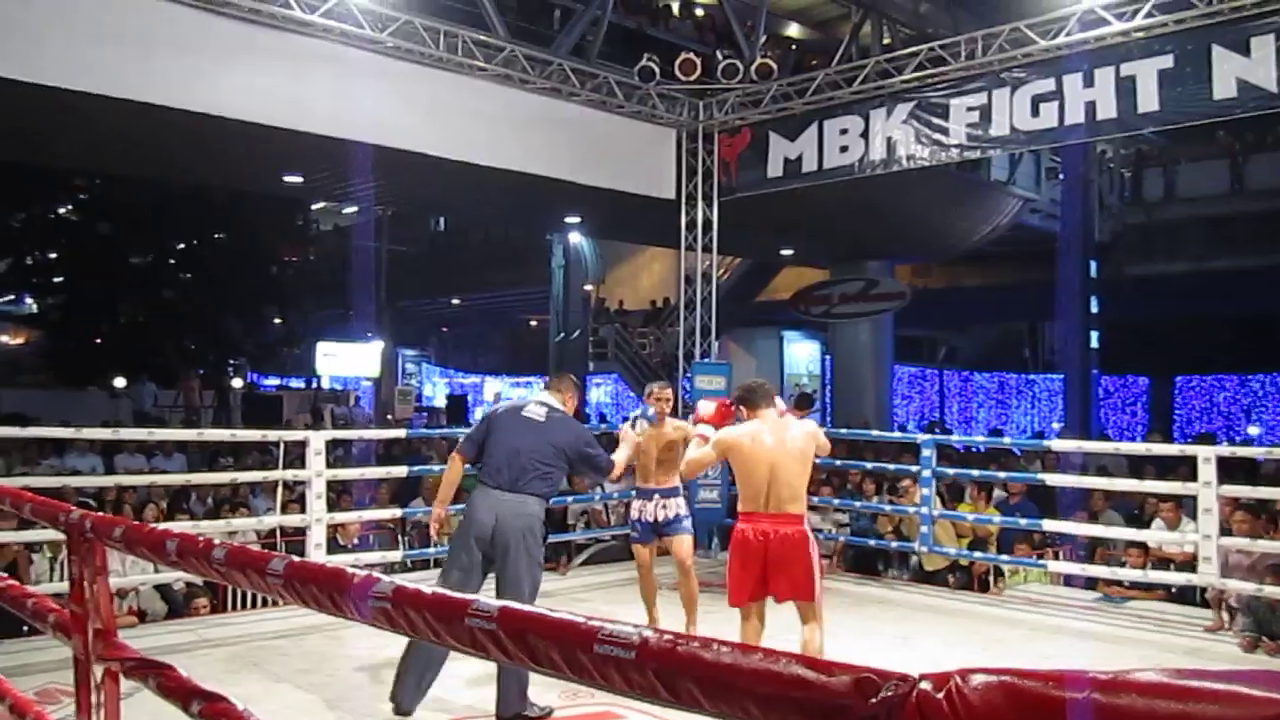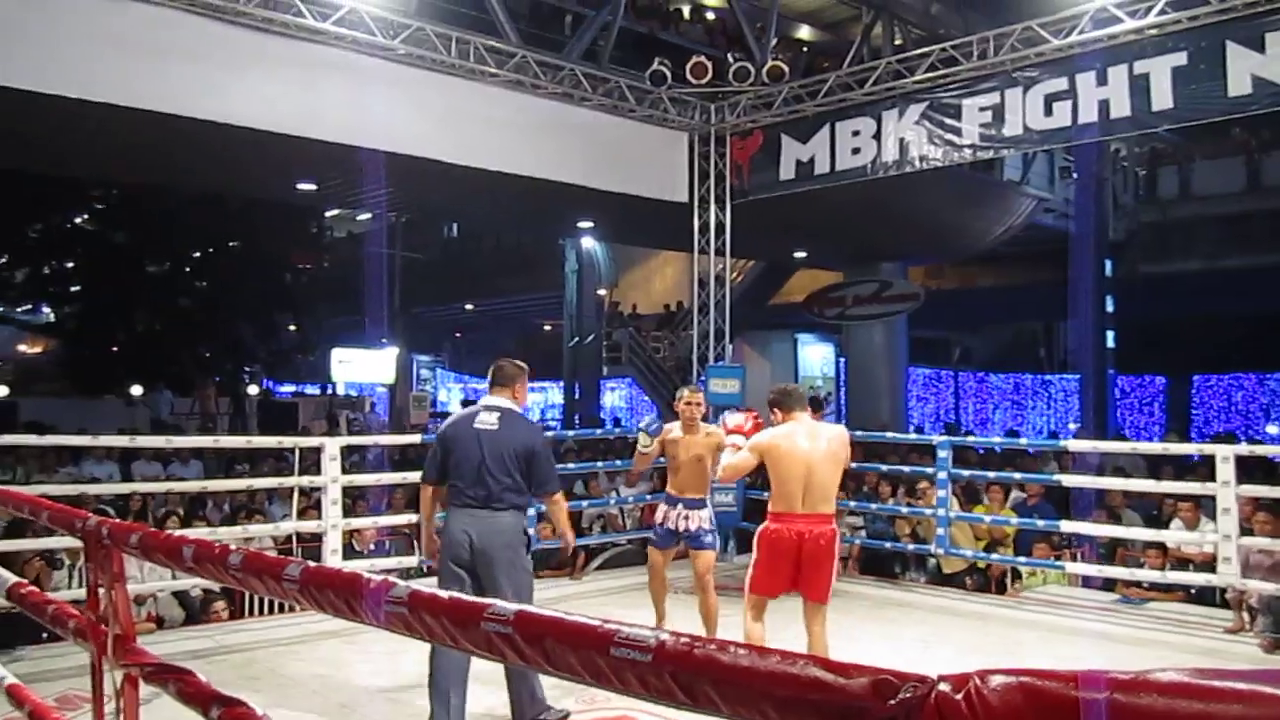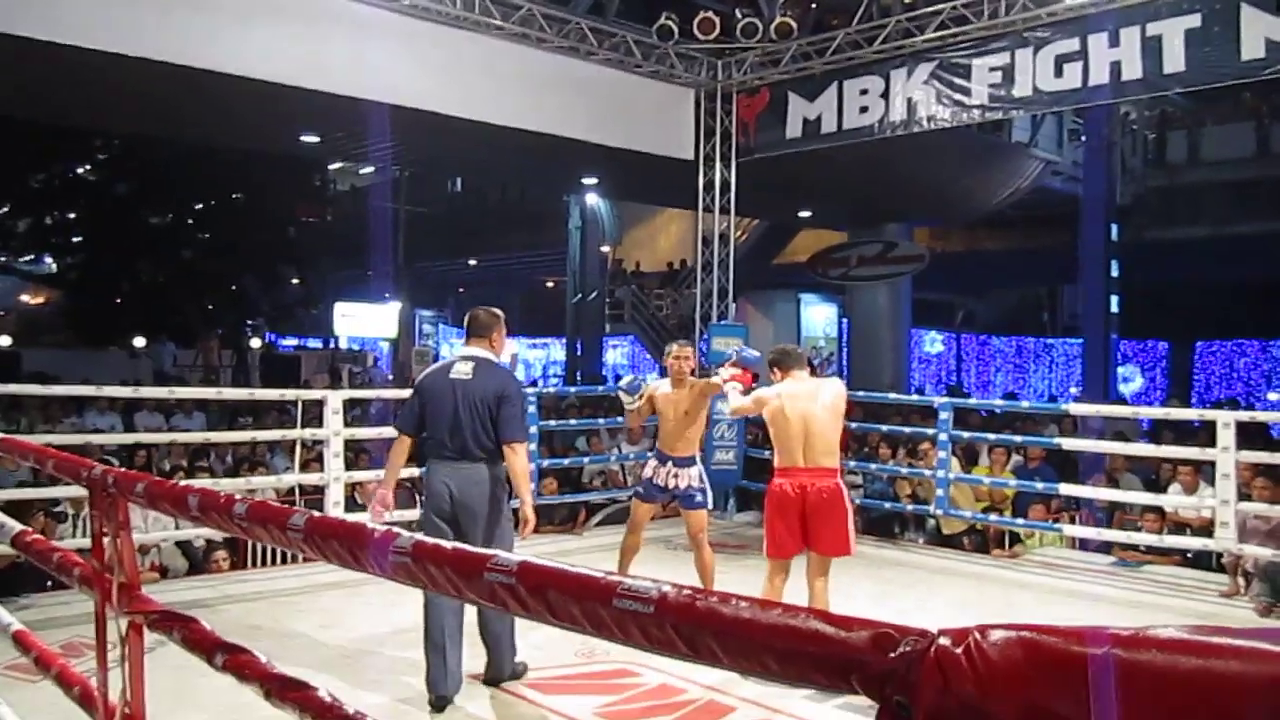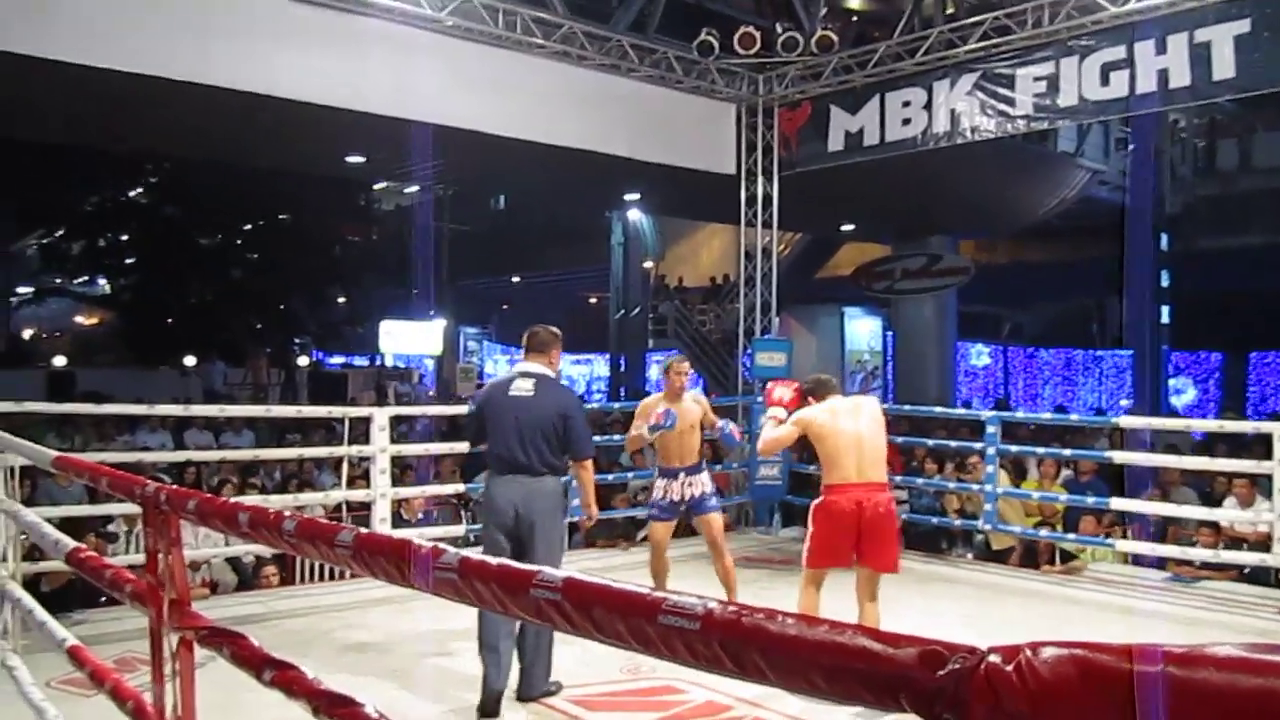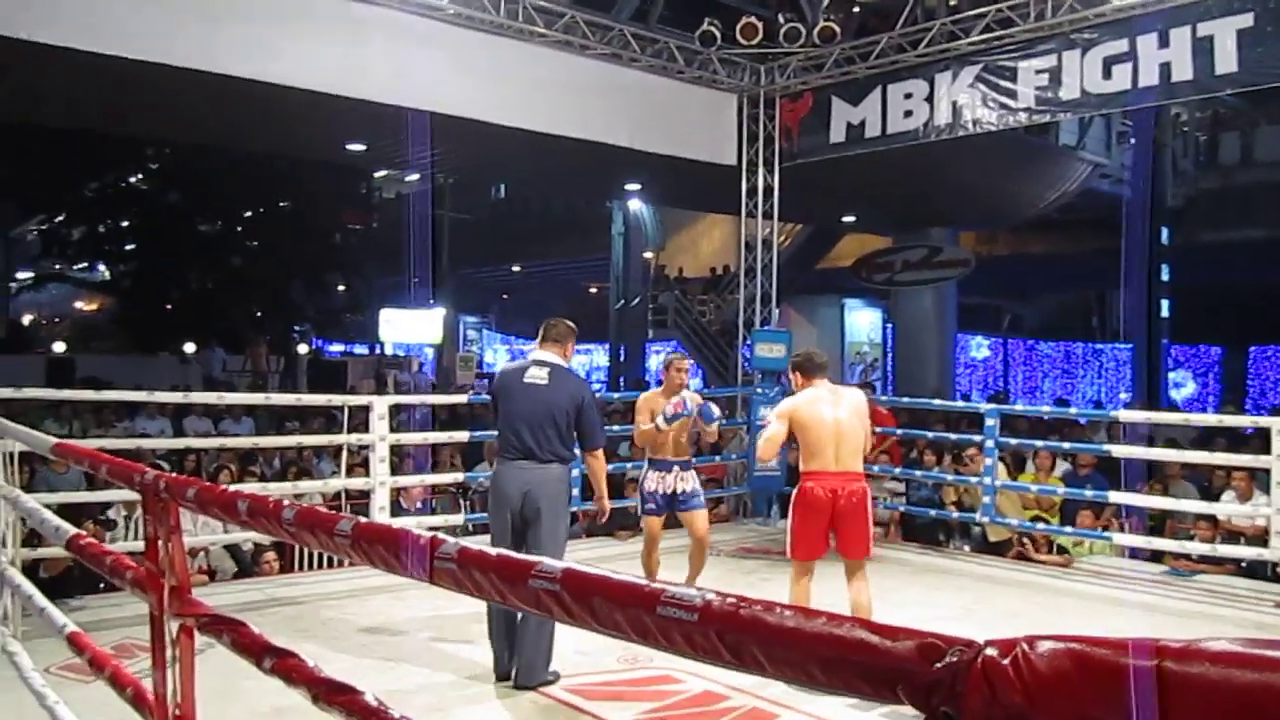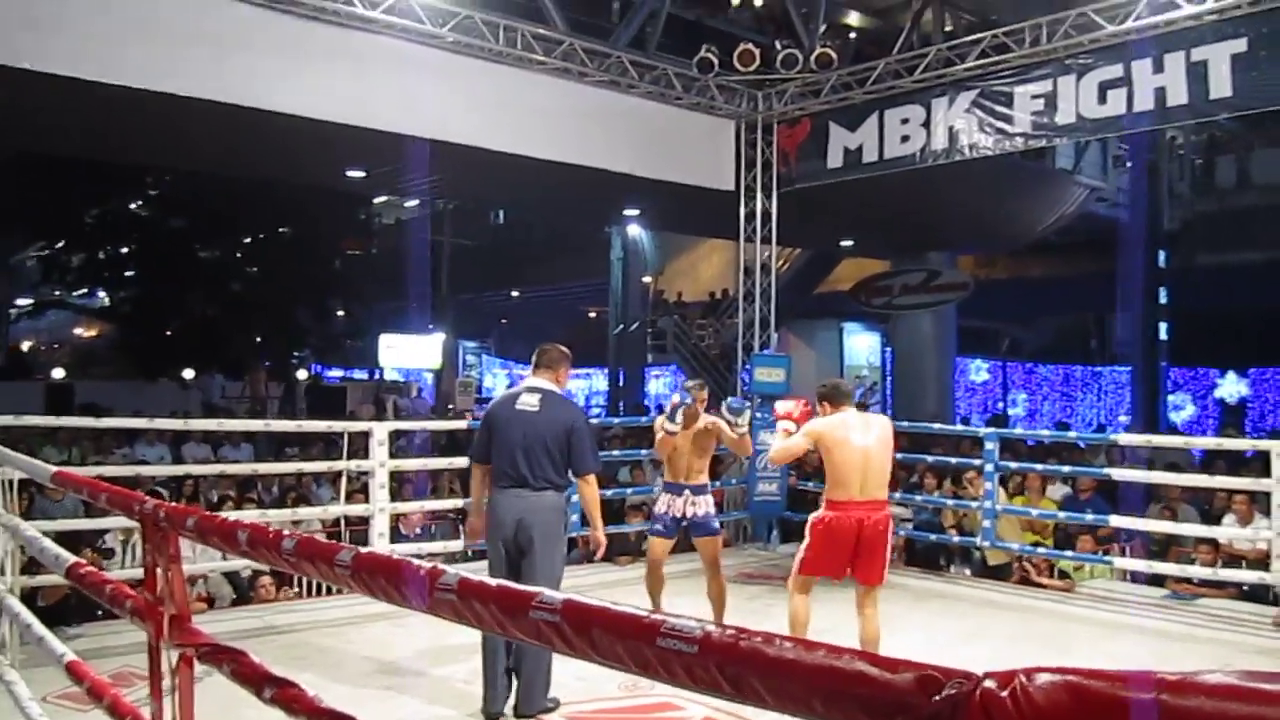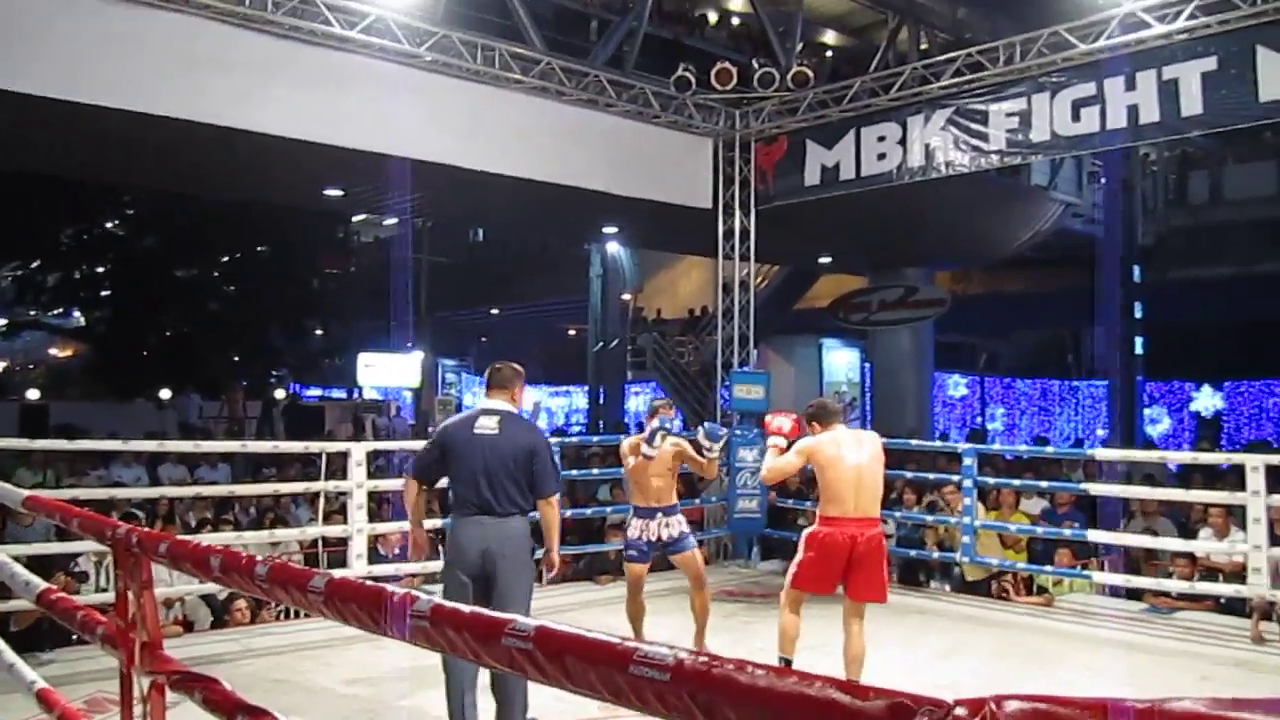
dt=0.4s
person 1, frame 1
left shoulder: (501, 412)
right shoulder: (573, 432)
left elbow: (459, 457)
right elbow: (610, 470)
left wrist: (441, 504)
right wrist: (628, 445)
left hip: (481, 506)
right hip: (523, 516)
person 1, frame 2
left shoulder: (453, 425)
right shoulder: (529, 433)
left elbow: (430, 486)
right elbow: (550, 496)
left wrist: (428, 532)
right wrist: (566, 532)
left hip: (458, 527)
right hip: (503, 530)
person 1, frame 3
left shoulder: (430, 378)
right shoulder: (503, 381)
left elbow: (404, 439)
right elbow: (513, 449)
left wrist: (387, 487)
right wrist: (525, 500)
left hip: (438, 478)
right hip: (482, 481)
left ankle: (441, 684)
right ankle: (502, 663)
person 1, frame 4
left shoulder: (490, 393)
right shoulder: (564, 397)
right elbow: (581, 462)
right wrist: (589, 502)
left hip: (498, 491)
right hip: (543, 494)
left ankle: (494, 679)
right ankle: (533, 682)
person 1, frame 5
left shoulder: (504, 377)
right shoulder: (577, 387)
right elbow: (592, 451)
right wrist: (601, 494)
left hip: (506, 476)
right hip: (550, 481)
left ankle: (502, 662)
right ankle: (531, 670)
person 1, frame 6
left shoulder: (498, 406)
right shoulder: (570, 413)
left elbow: (480, 466)
right elbow: (587, 477)
left wrist: (477, 514)
right wrist: (597, 526)
left hip: (502, 506)
right hip: (546, 509)
person 1, frame 7
left shoulder: (452, 429)
right shoulder: (530, 434)
left elbow: (414, 483)
right elbow: (547, 501)
left wrist: (416, 529)
right wrist: (552, 547)
left hip: (464, 533)
right hip: (510, 535)
person 2, frame 1
left shoulder: (732, 436)
right shoulder: (807, 430)
left elbow: (688, 469)
right elbow: (825, 449)
left wrist: (701, 430)
left hip: (749, 531)
right hip: (792, 532)
left knee: (751, 621)
right knee: (811, 619)
person 2, frame 2
left shoulder: (768, 438)
right shoulder: (839, 435)
left elbow: (724, 474)
left wrist: (734, 440)
left hip: (780, 530)
right hip: (822, 531)
left knee: (754, 609)
right knee: (816, 621)
person 2, frame 3
left shoulder: (766, 396)
right shoulder: (836, 388)
left elbow: (736, 407)
left wrist: (731, 383)
left hip: (786, 486)
right hip: (827, 486)
left knee: (776, 574)
right knee: (818, 577)
person 2, frame 4
left shoulder: (809, 415)
right shoulder: (872, 403)
left elbow: (764, 448)
left wrist: (775, 413)
left hip: (837, 501)
right hip: (879, 500)
left knee: (811, 581)
right knee: (868, 593)
person 2, frame 5
left shoulder: (791, 405)
right shoulder: (858, 397)
left elbow: (764, 454)
left wrist: (773, 426)
left hip: (814, 489)
right hip: (854, 488)
left knee: (801, 575)
right knee: (856, 575)
person 2, frame 6
left shoulder: (822, 426)
right shoulder: (884, 423)
left elbow: (775, 456)
left wrist: (784, 425)
left hip: (837, 516)
right hip: (877, 516)
left knee: (798, 585)
right knee: (867, 605)
person 2, frame 7
left shoulder: (813, 445)
right shoulder: (874, 440)
left elbow: (767, 476)
left wrist: (775, 444)
left hip: (831, 532)
right hip: (869, 533)
left knee: (790, 600)
right knee: (854, 620)
person 3, frame 1
left shoulder: (681, 428)
right shoulder: (634, 427)
right wrist: (634, 432)
left hip: (673, 500)
right hip: (643, 501)
left knee: (685, 564)
right knee: (644, 568)
left ankle: (691, 627)
right ankle: (653, 619)
person 3, frame 2
left shoulder: (714, 436)
right shoulder: (665, 432)
right elbow: (640, 466)
right wrist: (645, 445)
left hip: (699, 511)
right hip: (669, 507)
left knee: (704, 581)
right knee: (655, 570)
left ankle: (711, 641)
right ankle: (660, 618)
person 3, frame 3
left shoulder: (701, 387)
right shoulder: (654, 389)
left elbow: (725, 386)
right elbow: (634, 423)
right wrist: (630, 402)
left hip: (688, 468)
right hip: (658, 464)
left knee: (698, 538)
right knee: (634, 526)
right ankle: (620, 578)
person 3, frame 4
left shoulder: (699, 402)
right shoulder: (649, 405)
left elbow: (716, 428)
right elbow: (630, 444)
left wrist: (726, 434)
right wrist: (650, 429)
left hip: (698, 478)
right hip: (666, 480)
left knee: (718, 544)
right knee: (657, 547)
left ankle: (733, 602)
person 3, frame 5
left shoulder: (694, 398)
right shoulder: (648, 399)
left elbow: (711, 438)
right elbow: (639, 440)
left wrist: (711, 424)
right wrist: (664, 420)
left hip: (685, 473)
right hip: (656, 474)
left knee: (702, 538)
right knee: (651, 540)
left ankle: (689, 586)
person 3, frame 6
left shoulder: (714, 424)
right shoulder: (663, 422)
left elbow: (745, 451)
right elbow: (660, 453)
left wrist: (741, 424)
right wrist: (674, 423)
left hip: (701, 497)
right hip: (670, 495)
left knee: (713, 566)
right knee: (654, 561)
left ankle: (719, 624)
right ankle: (656, 611)
person 3, frame 7
left shoulder: (678, 445)
right shoulder: (630, 445)
left elbow: (709, 473)
right elbow: (634, 476)
left wrist: (712, 450)
right wrist: (650, 447)
left hip: (672, 518)
right hip: (641, 520)
left knee: (699, 579)
right knee: (634, 588)
left ankle: (700, 641)
right ankle: (638, 639)
